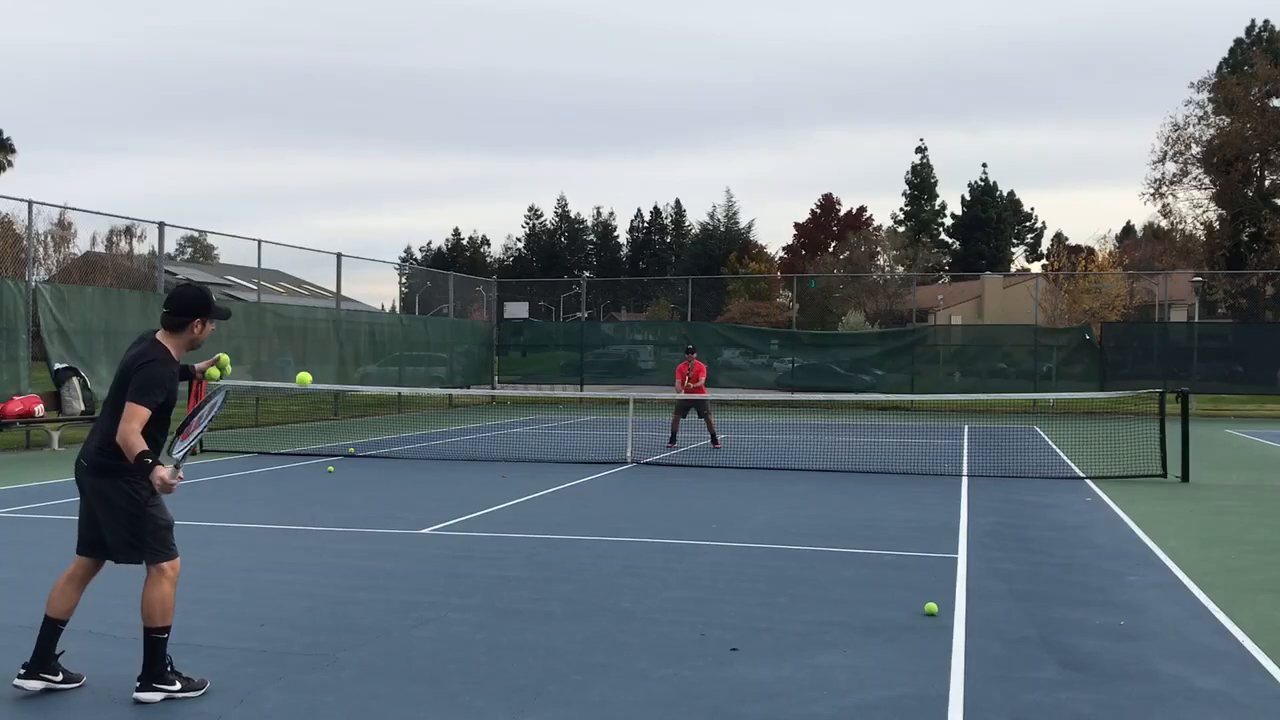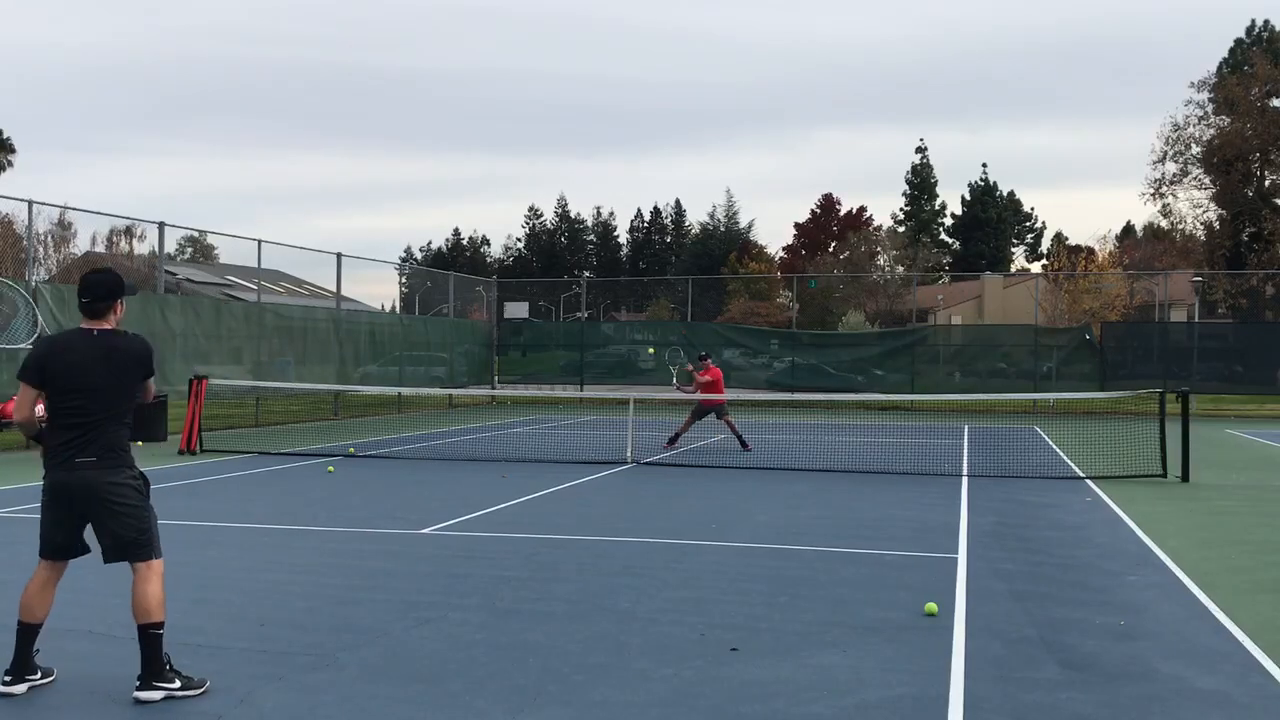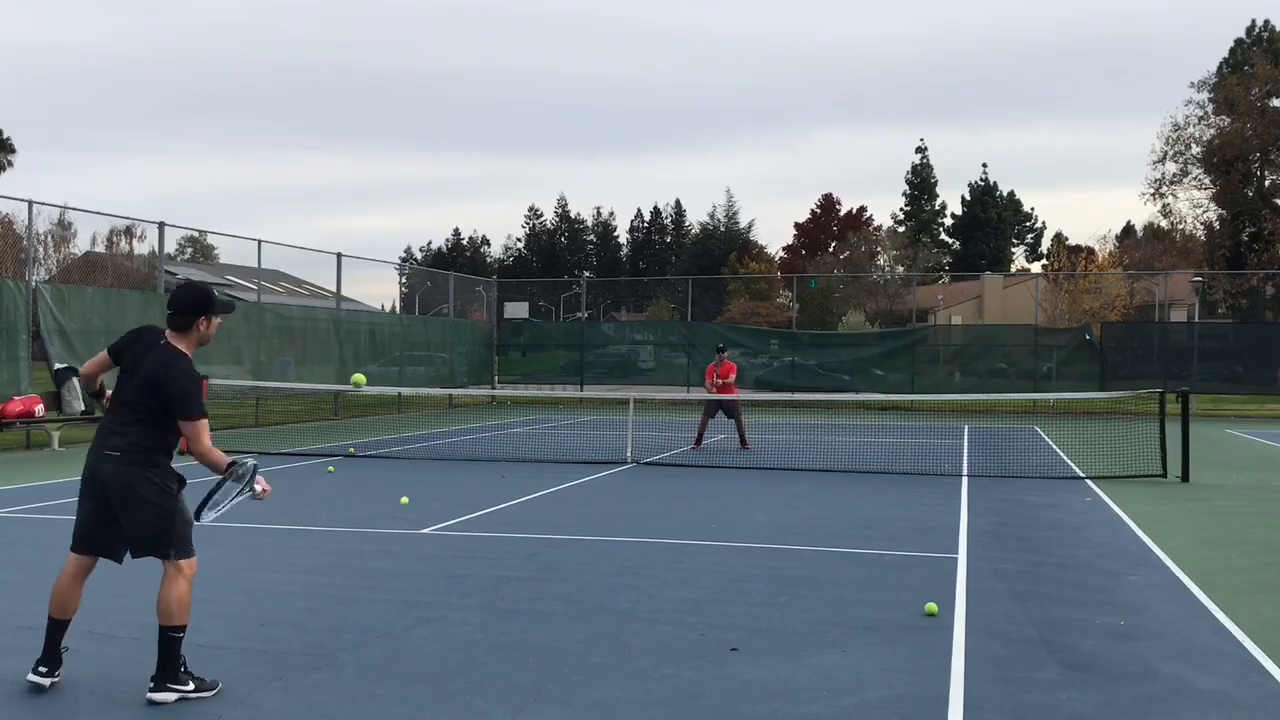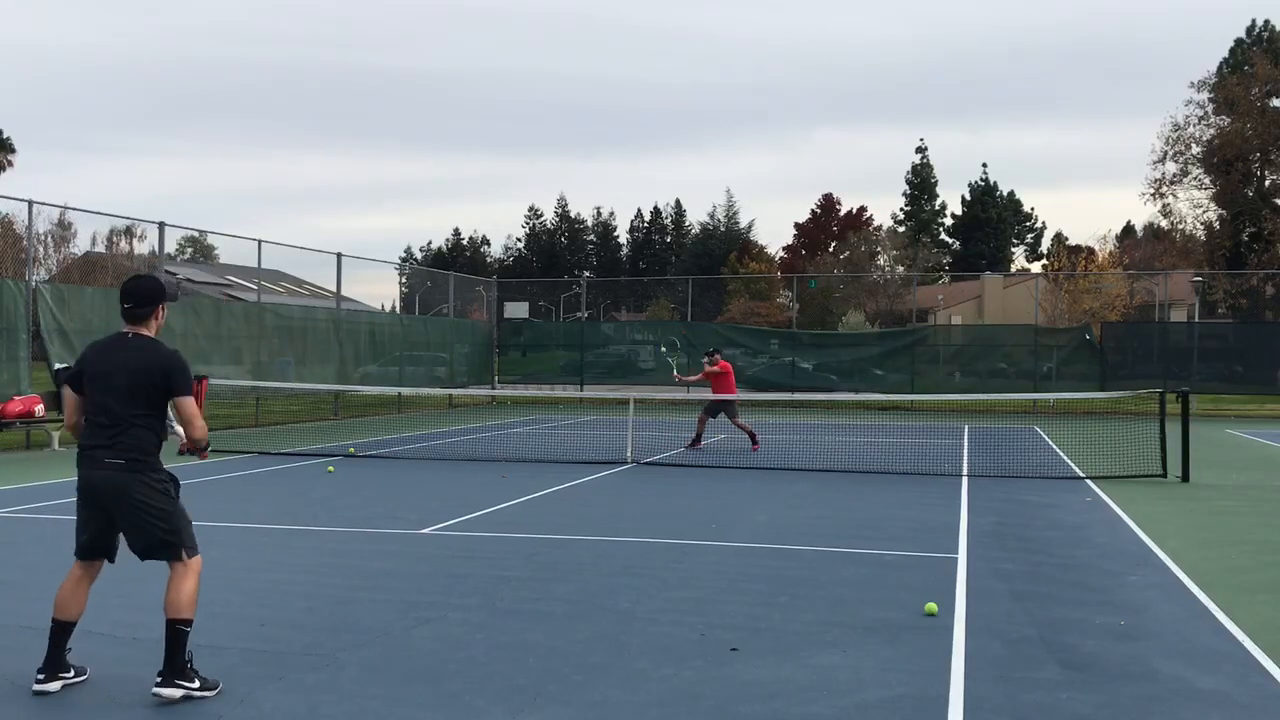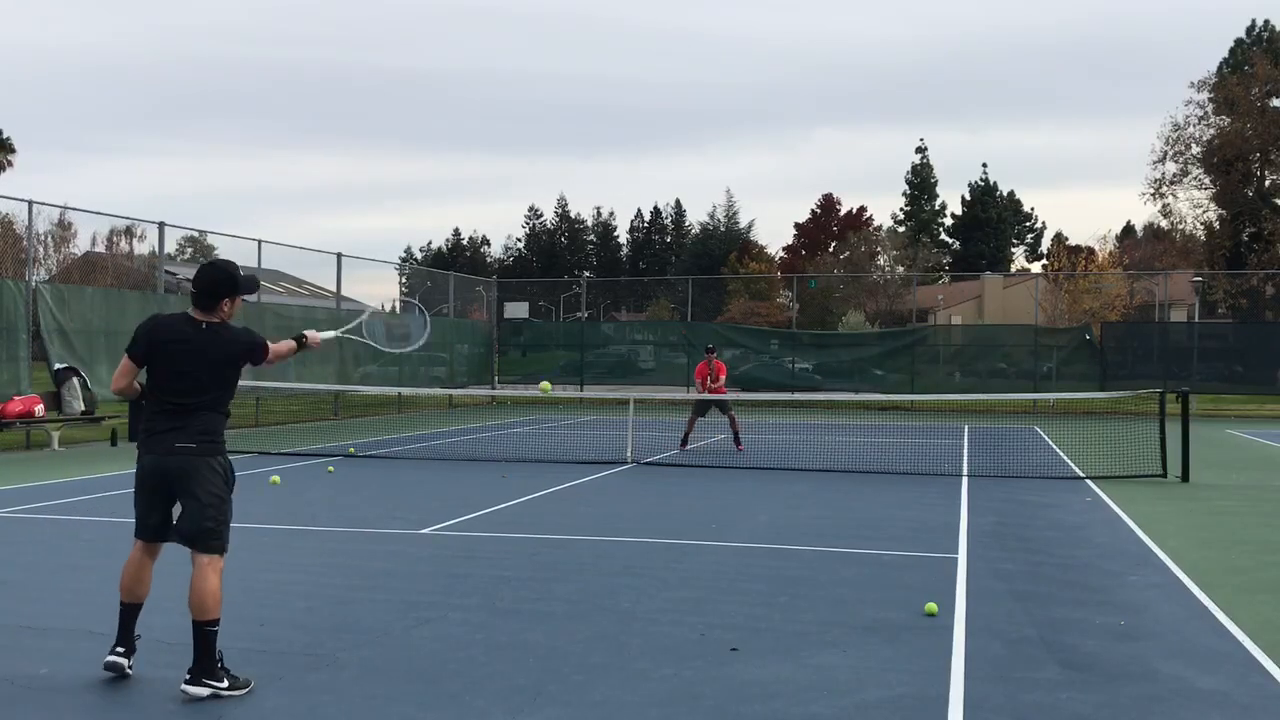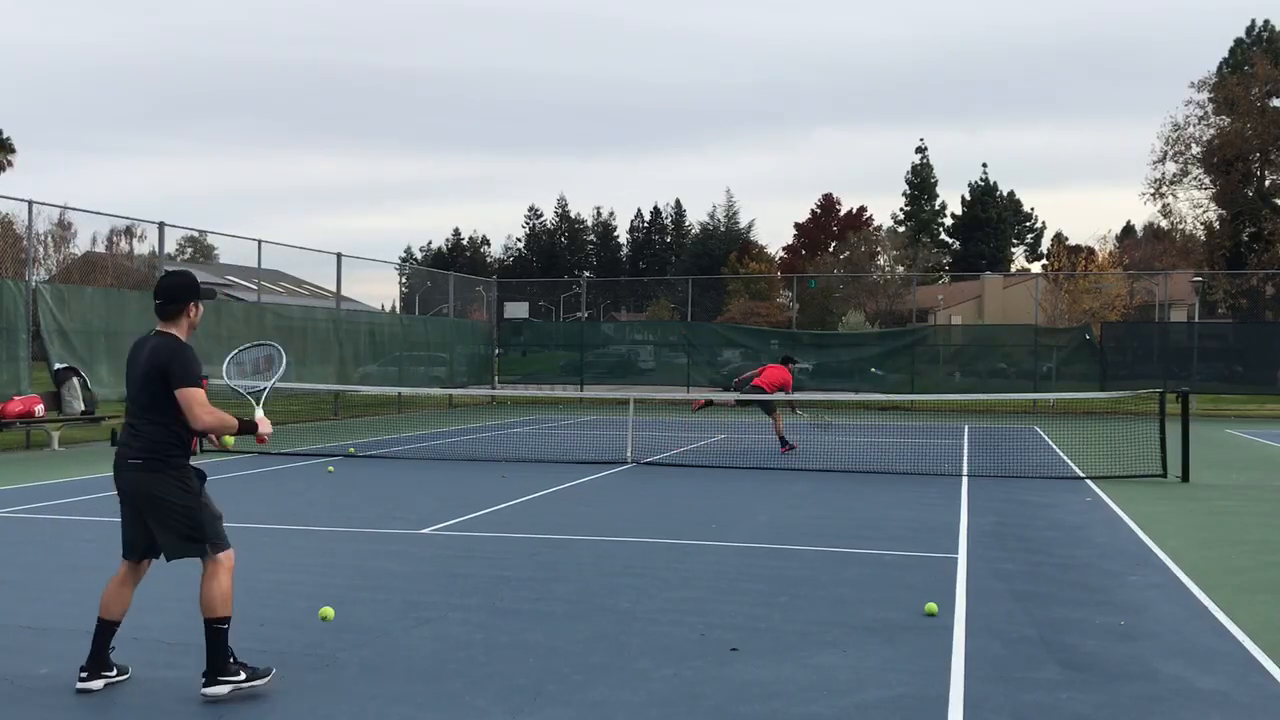
dt=0.7s
person 1, frame 1
left shoulder: (153, 345)
right shoulder: (157, 367)
right elbow: (127, 432)
left wrist: (195, 372)
right wrist: (150, 467)
left hip: (98, 471)
right hip: (120, 476)
left knee: (85, 564)
right knee: (165, 566)
left ankle: (39, 665)
right ankle: (156, 676)
person 1, frame 2
left shoulder: (47, 348)
right shoulder: (135, 348)
left hip: (60, 473)
right hip: (109, 472)
left knee: (49, 566)
right knee: (149, 566)
right ankle: (155, 674)
person 1, frame 3
left shoulder: (141, 337)
right shoulder: (183, 376)
left elbow: (87, 373)
right elbow: (201, 449)
left wrist: (103, 399)
left hip: (101, 465)
right hip: (143, 473)
left knee: (79, 561)
right knee: (180, 566)
left ankle: (47, 662)
right ankle: (169, 676)
person 1, frame 4
left shoulder: (91, 353)
right shoulder: (166, 359)
left elbow: (72, 420)
right elbow: (196, 429)
right wrist: (203, 445)
left hip: (91, 472)
right hip: (136, 475)
left knee: (85, 566)
right knee: (187, 563)
left ankle: (52, 667)
right ankle: (176, 672)
person 1, frame 5
left shoulder: (155, 328)
right shoulder: (235, 342)
left elbow: (120, 385)
right elbow: (271, 352)
right wrist: (303, 340)
left hip: (153, 454)
right hip: (200, 460)
left knee: (145, 547)
right knee: (208, 560)
left ankle: (122, 645)
right ankle: (204, 670)
person 1, frame 6
left shoulder: (143, 346)
right shoulder: (178, 353)
right elbow: (201, 418)
left wrist: (205, 427)
right wrist: (250, 426)
left hip: (132, 468)
right hip: (163, 473)
left knee: (132, 565)
right knee: (219, 559)
left ankle: (95, 665)
right ankle: (220, 669)
